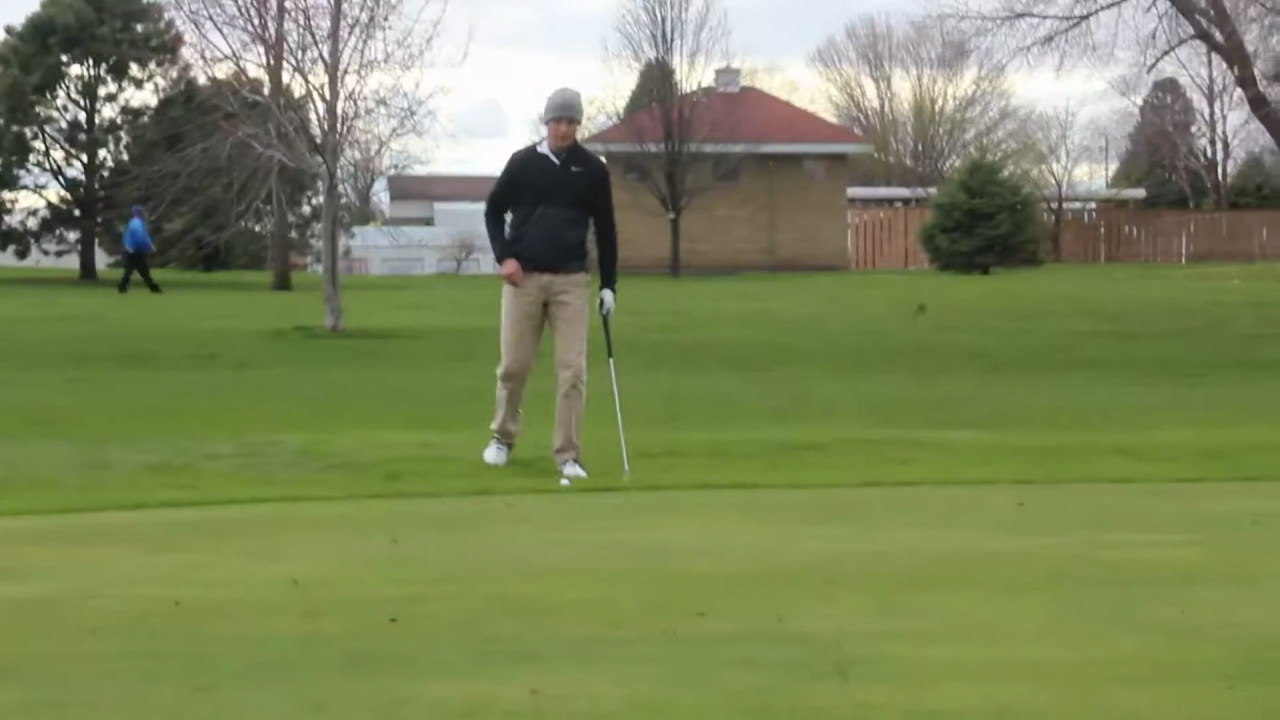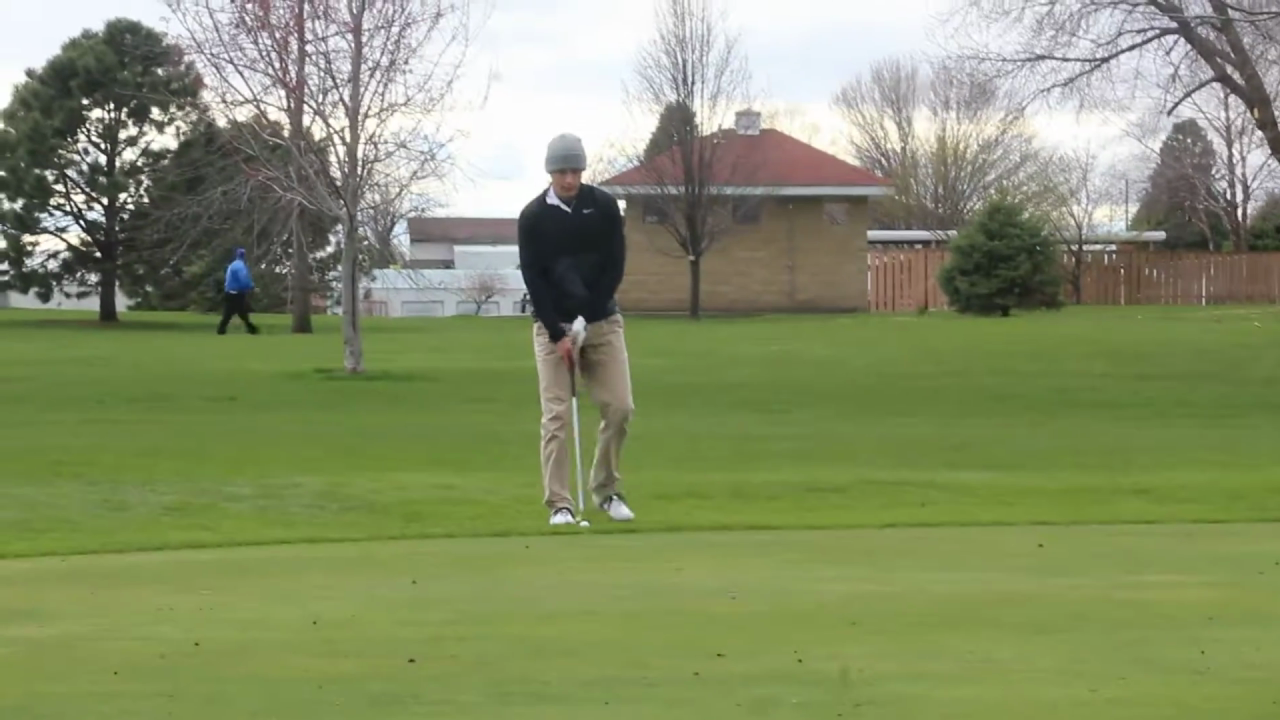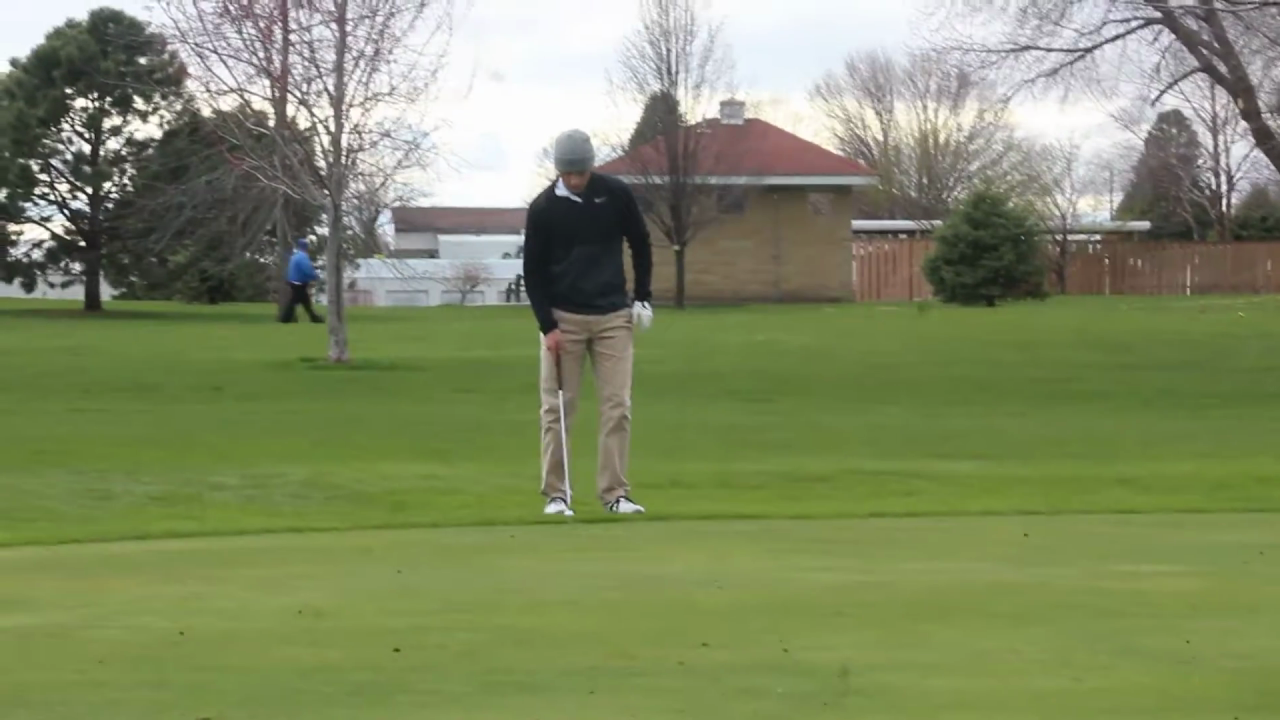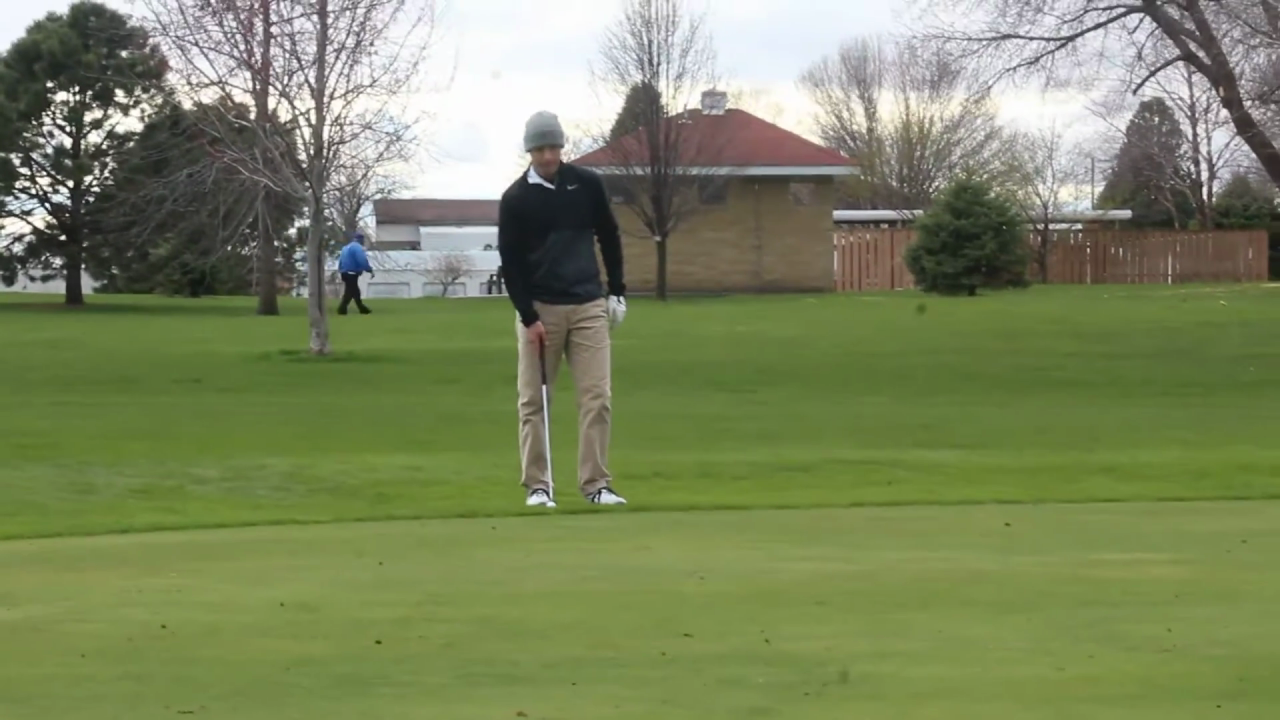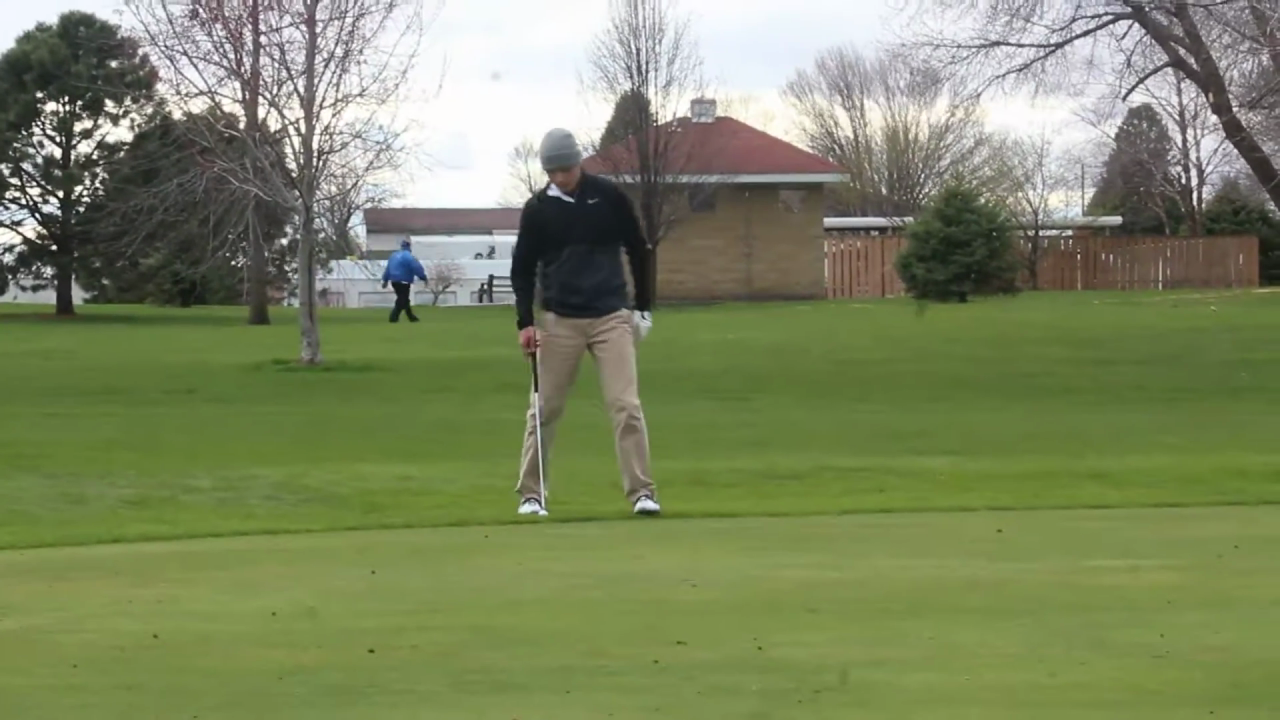
dt=1s
person 1, frame 1
left shoulder: (593, 169)
right shoulder: (522, 162)
left elbow: (605, 229)
right elbow: (493, 210)
left wrist: (608, 285)
right wrist: (504, 256)
left hip: (572, 278)
right hip: (523, 277)
left knee: (571, 368)
right knee: (514, 363)
left ankle: (567, 454)
right ankle: (504, 434)
person 1, frame 2
left shoulder: (604, 206)
right shoulder: (533, 216)
left elbow: (614, 267)
right elbow: (534, 280)
left wrist: (586, 317)
right wrist: (556, 334)
left hip: (602, 321)
right hip: (553, 326)
left knee: (619, 408)
right knee: (557, 416)
left ankle: (606, 489)
right ankle: (560, 504)
person 1, frame 3
left shoulder: (617, 194)
right shoulder: (543, 208)
left elbow: (640, 244)
right elbow: (533, 271)
left wrist: (642, 297)
right wrist: (547, 325)
left hip: (613, 315)
right hip: (562, 317)
left knee: (617, 406)
right knee: (556, 407)
left ankle: (614, 492)
right ankle: (555, 493)
person 1, frame 4
left shoulder: (587, 184)
right shoulder: (515, 199)
left elbow: (609, 237)
right elbow: (510, 263)
left wrist: (617, 291)
right wrist: (528, 317)
left hip: (589, 306)
right hip: (539, 309)
left knee: (597, 397)
right knee: (533, 400)
left ankle: (595, 483)
right ankle: (537, 485)
person 1, frame 5
left shoulder: (610, 196)
right shoulder: (537, 208)
left elbow: (638, 251)
right elbow: (523, 269)
left wrist: (642, 306)
right wrist: (526, 321)
left hip: (611, 317)
right hip: (558, 320)
left knee: (626, 405)
right knee: (544, 409)
left ankle: (641, 491)
right ankle: (530, 493)
